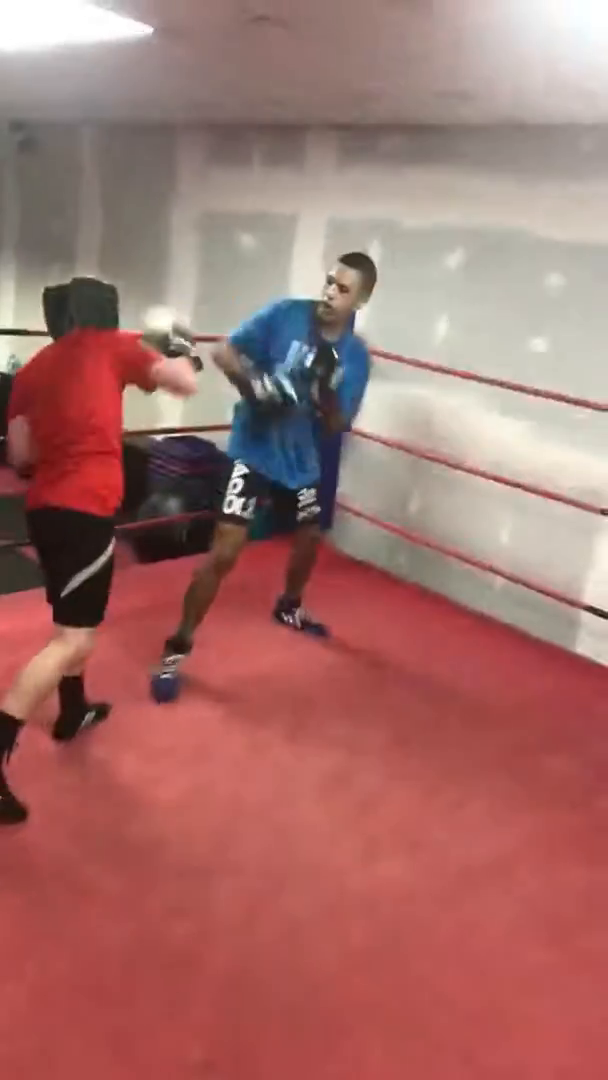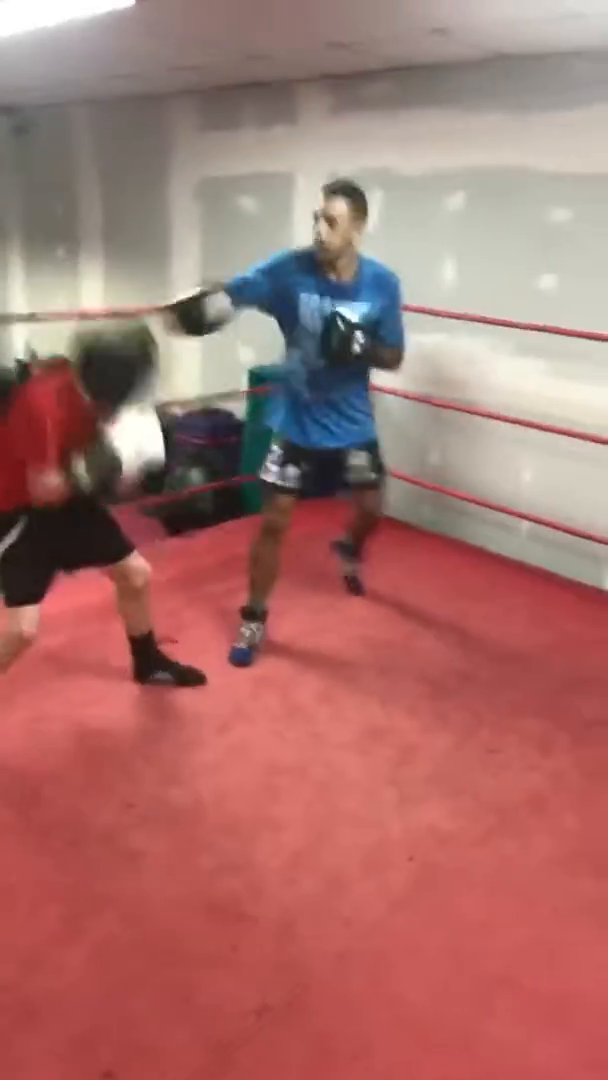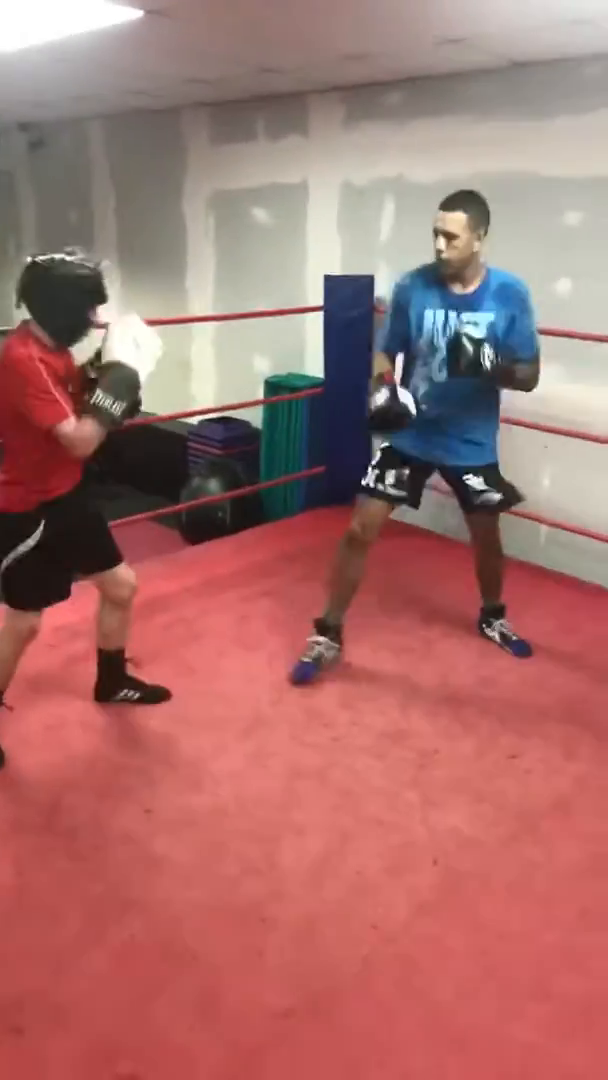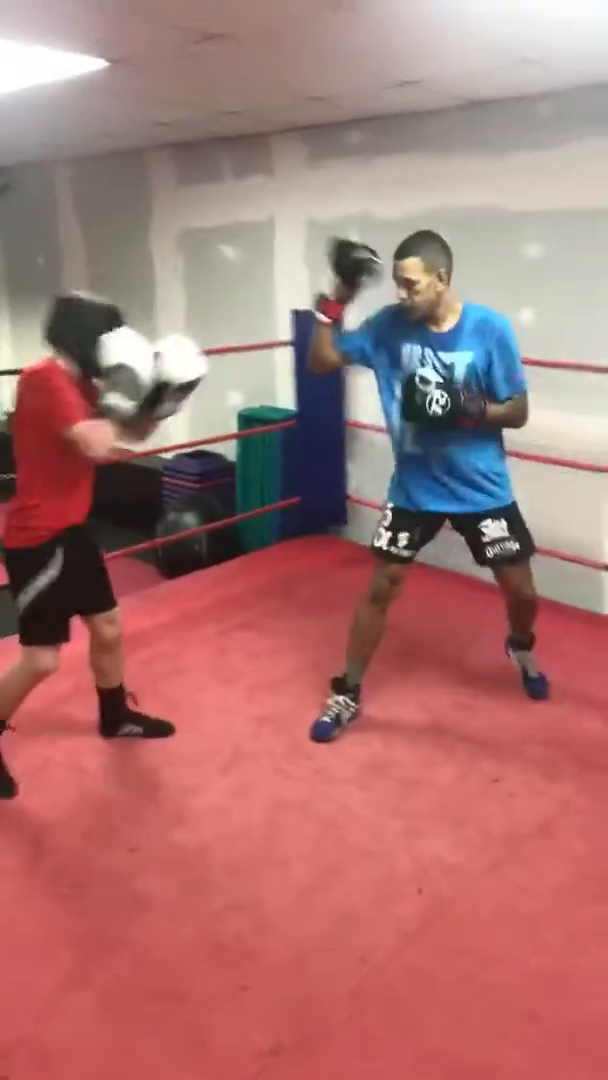
dt=0.5s
person 1, frame 1
left shoulder: (356, 354)
right shoulder: (285, 316)
left elbow: (339, 424)
right elbow: (225, 353)
left wrist: (325, 394)
right wrist: (253, 385)
left hip: (302, 463)
right hip: (254, 454)
left knee: (310, 543)
right knee: (223, 554)
left ankle: (289, 607)
right ankle: (176, 652)
person 1, frame 2
left shoulder: (382, 284)
right shoulder: (288, 269)
left elbow: (393, 358)
right elbow: (228, 294)
left wrist: (362, 348)
right wrist: (196, 306)
left hip: (351, 422)
right hip: (295, 419)
left knee: (369, 509)
right knee: (274, 522)
left ankle: (350, 552)
right ankle: (254, 619)
person 1, frame 3
left shoulder: (510, 294)
right shoulder: (411, 287)
left elbow: (528, 376)
right elbow: (384, 353)
left wrist: (492, 365)
right wrist: (384, 391)
left hip: (471, 442)
right hip: (406, 435)
left knee: (486, 536)
right knee: (361, 530)
left ankle: (493, 618)
right ankle: (327, 635)
person 1, frame 4
left shoulder: (491, 329)
right shoulder: (391, 324)
left elbow: (517, 413)
right elbow: (322, 360)
left wrist: (461, 408)
right wrist: (337, 297)
left hip: (482, 488)
right hip: (414, 487)
left knee: (521, 591)
right knee: (382, 588)
left ankle: (521, 648)
right ankle: (346, 693)
person 2, frame 1
right shoulder: (108, 347)
right elbow: (184, 383)
right wrist: (173, 350)
left hip: (48, 510)
right hip: (86, 512)
left knee: (82, 624)
right knee: (73, 641)
left ankle: (73, 711)
person 2, frame 2
left shoulder: (86, 388)
right shoulder: (44, 401)
right elbow: (42, 488)
right wrist: (105, 463)
left hip: (73, 498)
left knee: (137, 576)
left ankle: (149, 664)
person 2, frame 3
left shoulder: (49, 346)
left elbow: (73, 400)
right elbow: (81, 441)
left wrist: (102, 373)
right wrist: (121, 380)
left hip: (67, 496)
left knee: (122, 587)
left ankle: (111, 681)
person 2, frame 4
left shoulder: (73, 382)
right shoulder: (44, 381)
left elbow: (130, 433)
right elbow: (97, 445)
left wrist: (171, 387)
right wrist: (123, 380)
left hip: (71, 530)
right hip: (41, 540)
left knee: (108, 631)
right knee: (41, 659)
left ankle: (116, 715)
